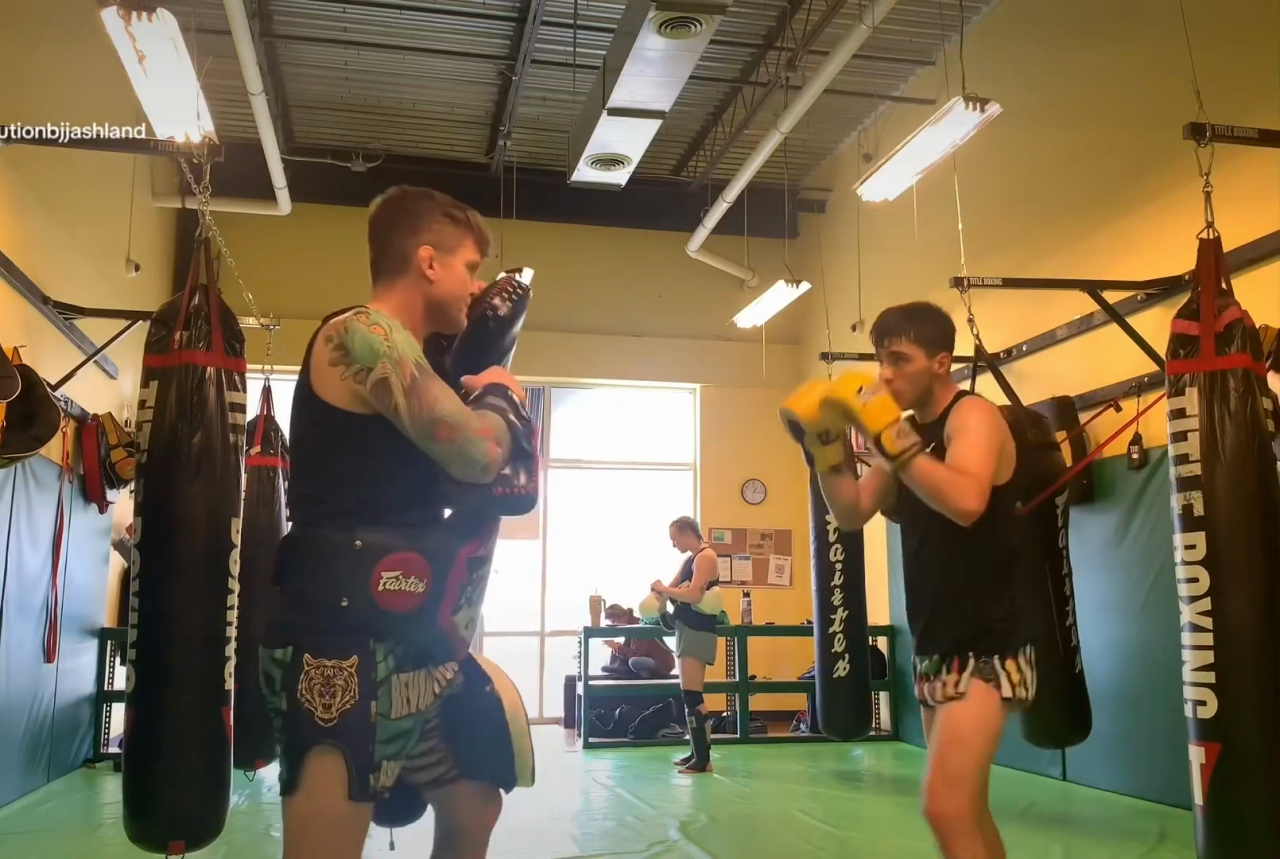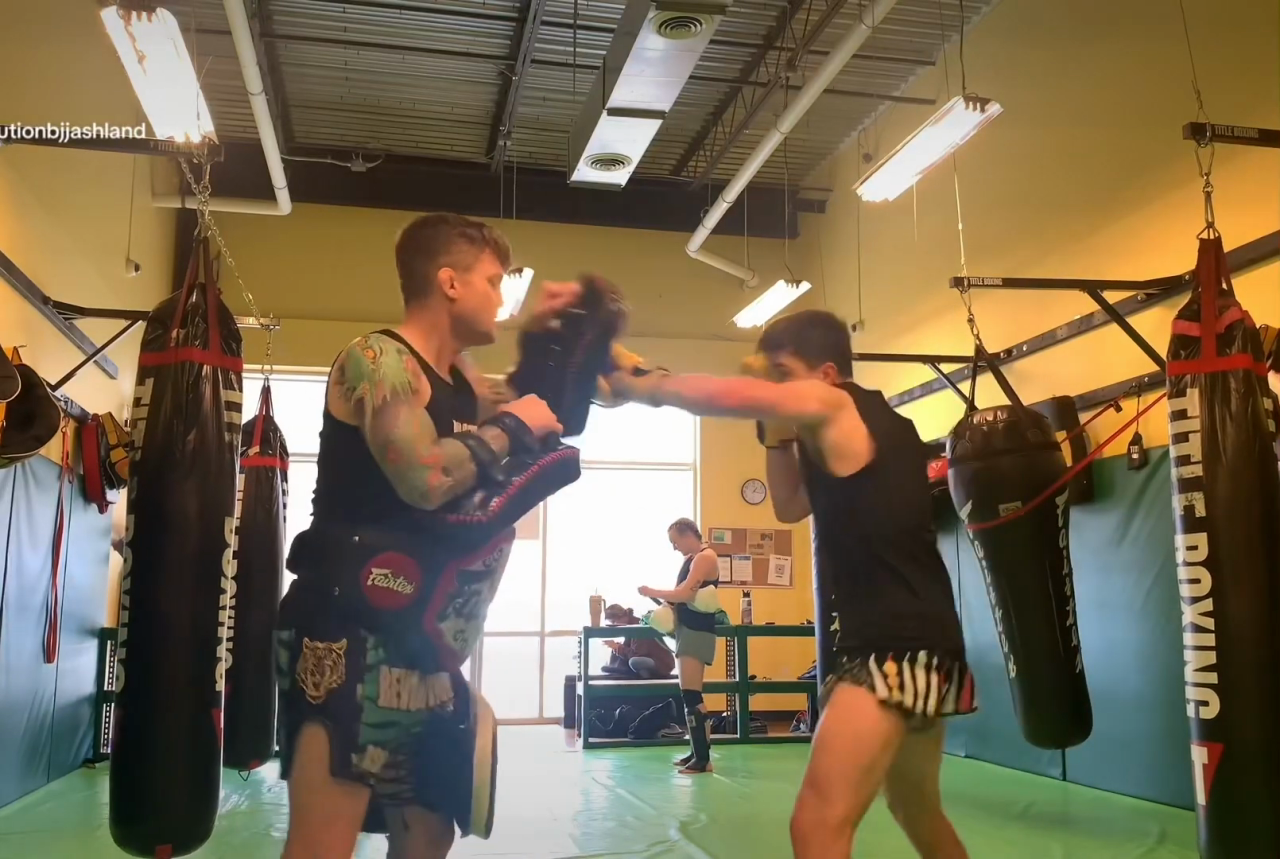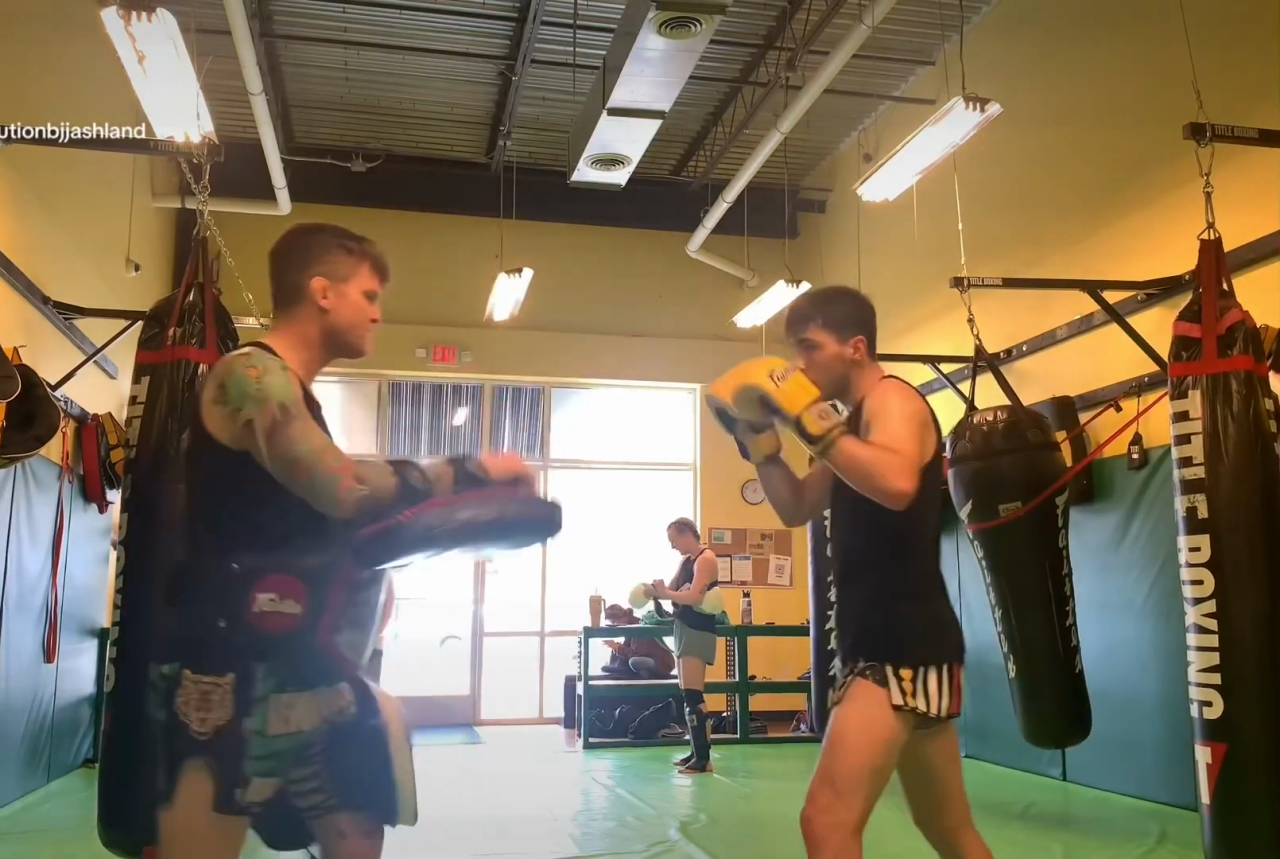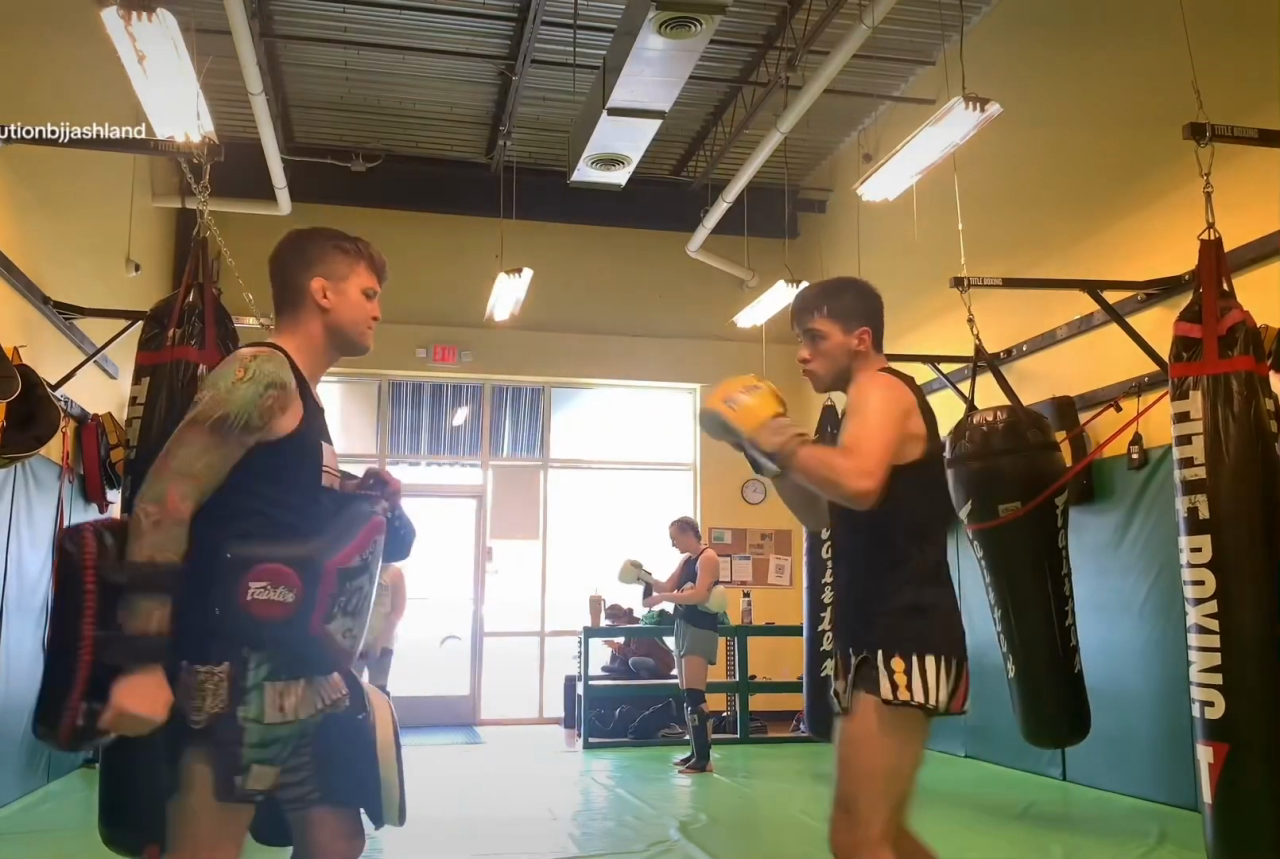
dt=0.4s
person 1, frame 1
left shoulder: (394, 351)
right shoulder: (362, 333)
right elbow: (477, 454)
left wrist: (476, 370)
right wrist: (500, 392)
left hip: (400, 637)
right hip: (343, 639)
person 1, frame 2
left shoulder: (452, 380)
right shoulder: (376, 359)
right elbow: (427, 481)
right wrist: (514, 425)
left hip: (411, 643)
right hip: (352, 636)
person 1, frame 3
left shoulder: (290, 391)
right shoulder: (251, 374)
right elbow: (343, 490)
right wrist: (468, 472)
left hip: (297, 666)
right hip: (237, 670)
person 1, frame 4
left shoulder: (300, 394)
right shoulder: (261, 375)
right elbow: (161, 508)
left wrist: (361, 498)
right wrist: (143, 661)
left hip: (294, 664)
right hip: (240, 661)
person 2, frame 1
left shoulder: (974, 416)
right shoulder: (912, 431)
left elbow: (967, 502)
right elbow: (852, 513)
left wrist: (885, 433)
right wrist: (823, 443)
left hip: (985, 645)
right hip: (938, 646)
left knee: (949, 806)
right knee: (955, 803)
person 2, frame 2
left shoulder: (823, 403)
right shoulder: (886, 424)
left elbow: (726, 395)
right elbow: (791, 507)
left wrist: (641, 382)
right wrist: (776, 432)
left hip: (892, 647)
right hip: (921, 642)
right knee: (917, 814)
person 2, frame 3
left shoulder: (891, 399)
right shoulder: (859, 421)
left elbow: (896, 484)
right elbow: (795, 507)
right wrist: (758, 440)
left hip: (901, 647)
right hip: (894, 646)
person 2, frame 4
left shoulder: (880, 390)
right shoulder: (868, 409)
left elbow: (859, 485)
right elbow: (821, 513)
left wrist: (775, 433)
right wrist: (765, 448)
left hip: (896, 643)
right hip: (898, 642)
person 3, frame 1
left shoulder: (706, 557)
right shoulder: (690, 560)
left elbow: (694, 595)
right elbow: (673, 589)
left wrist: (664, 589)
right wrist: (660, 591)
left hip: (698, 633)
right hip: (686, 631)
left knee: (692, 696)
right knee: (689, 696)
left ankle: (704, 759)
right ankle: (697, 752)
person 3, frame 2
left shoulder: (705, 557)
right shoulder: (692, 559)
left elbow: (684, 594)
right elbow: (680, 594)
left wrist: (651, 592)
right wrist: (662, 600)
left hip: (697, 632)
right hip: (686, 630)
left knee: (692, 695)
right knee: (689, 695)
left ankle: (703, 759)
right ankle: (697, 752)
person 3, frame 3
left shoulder: (706, 559)
right shoulder: (687, 561)
left elbow: (694, 597)
right elbow: (672, 591)
left wrist: (665, 592)
right wrist: (654, 591)
left hip: (698, 632)
right hip: (684, 630)
left knee: (693, 695)
right knee: (687, 695)
left ankle: (704, 759)
right ankle: (696, 752)
person 3, frame 4
left shoulder: (707, 558)
right shoulder: (686, 560)
left elbow: (699, 595)
right elbow: (666, 587)
left wrist: (662, 598)
left hip: (700, 630)
right hip: (683, 628)
left knee: (694, 695)
right knee: (686, 695)
left ankle: (703, 758)
right ankle: (696, 752)
